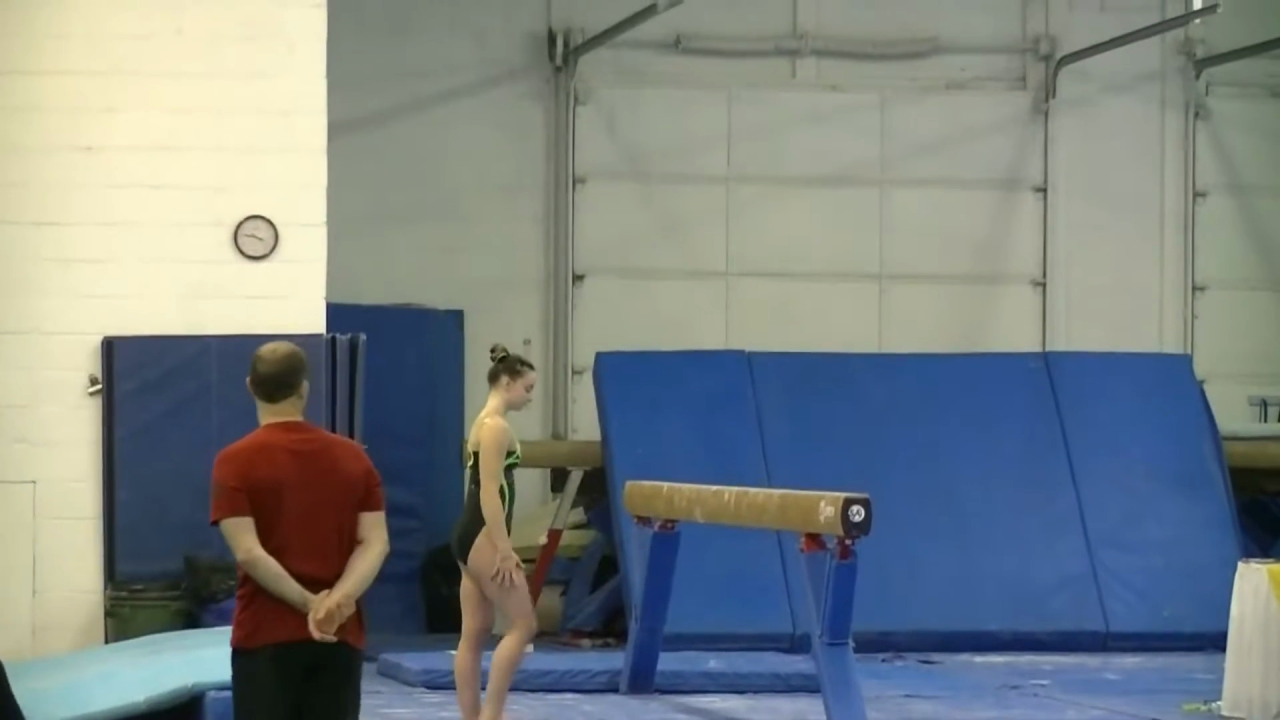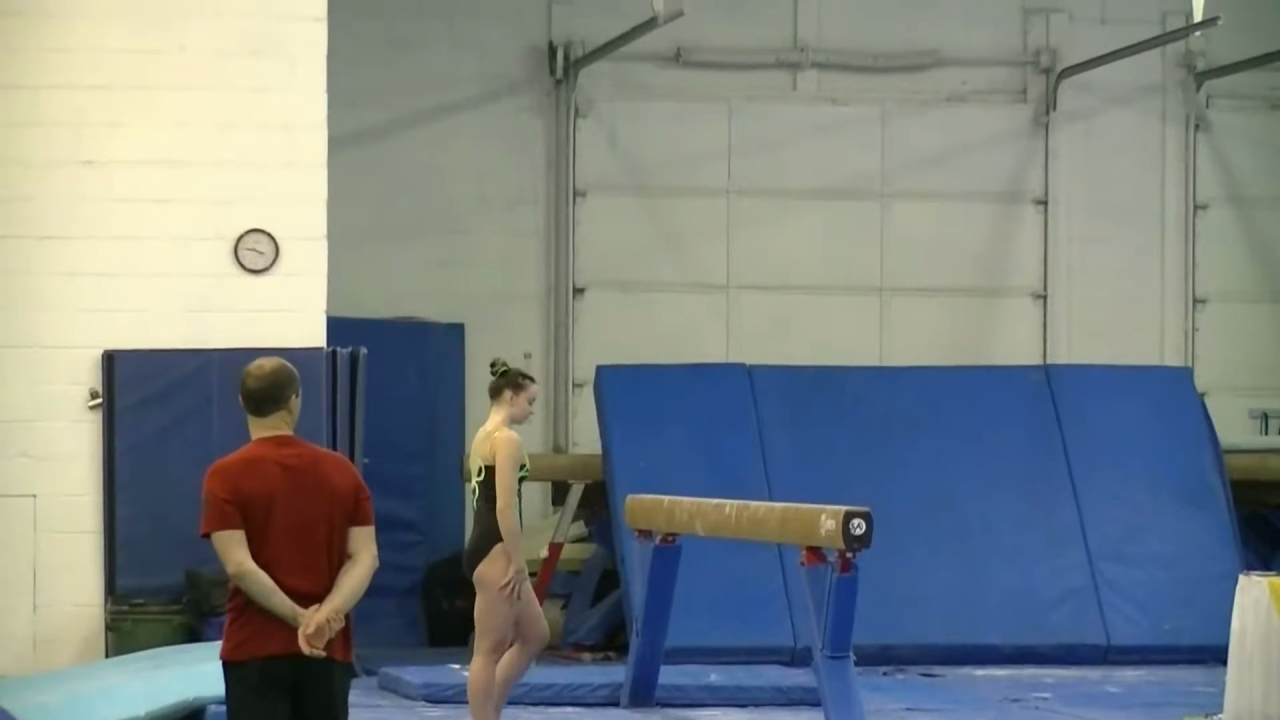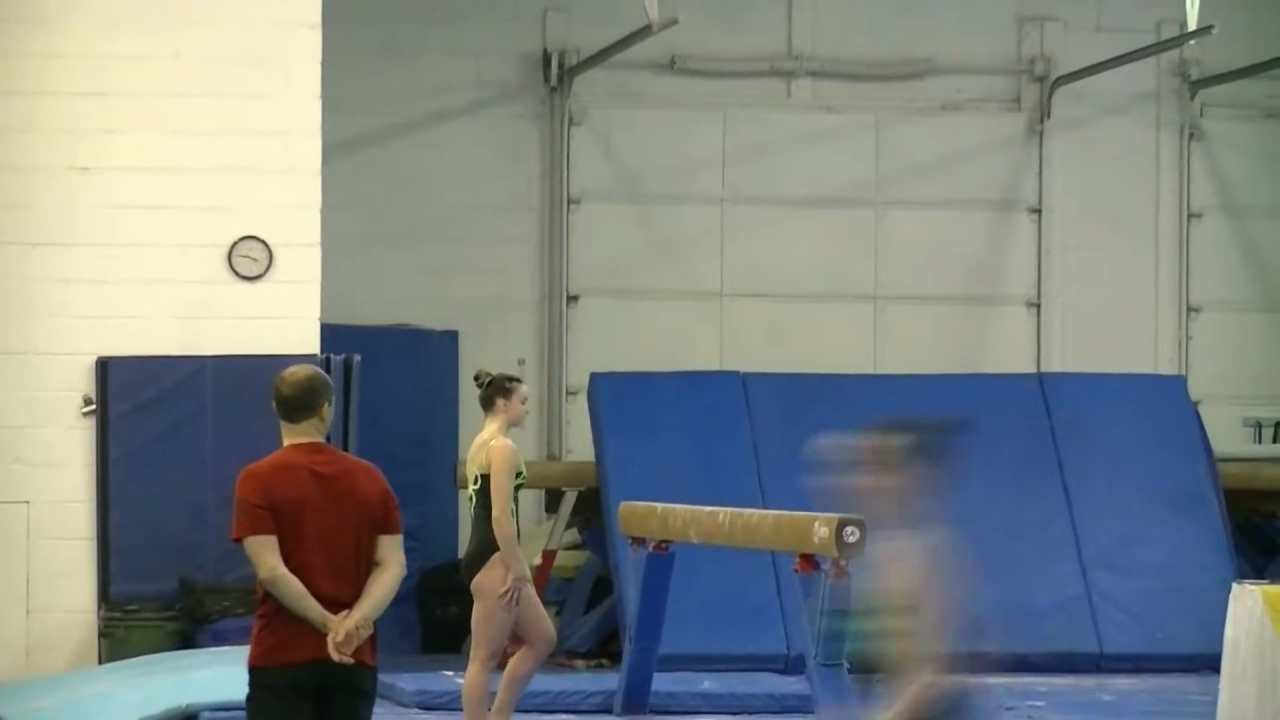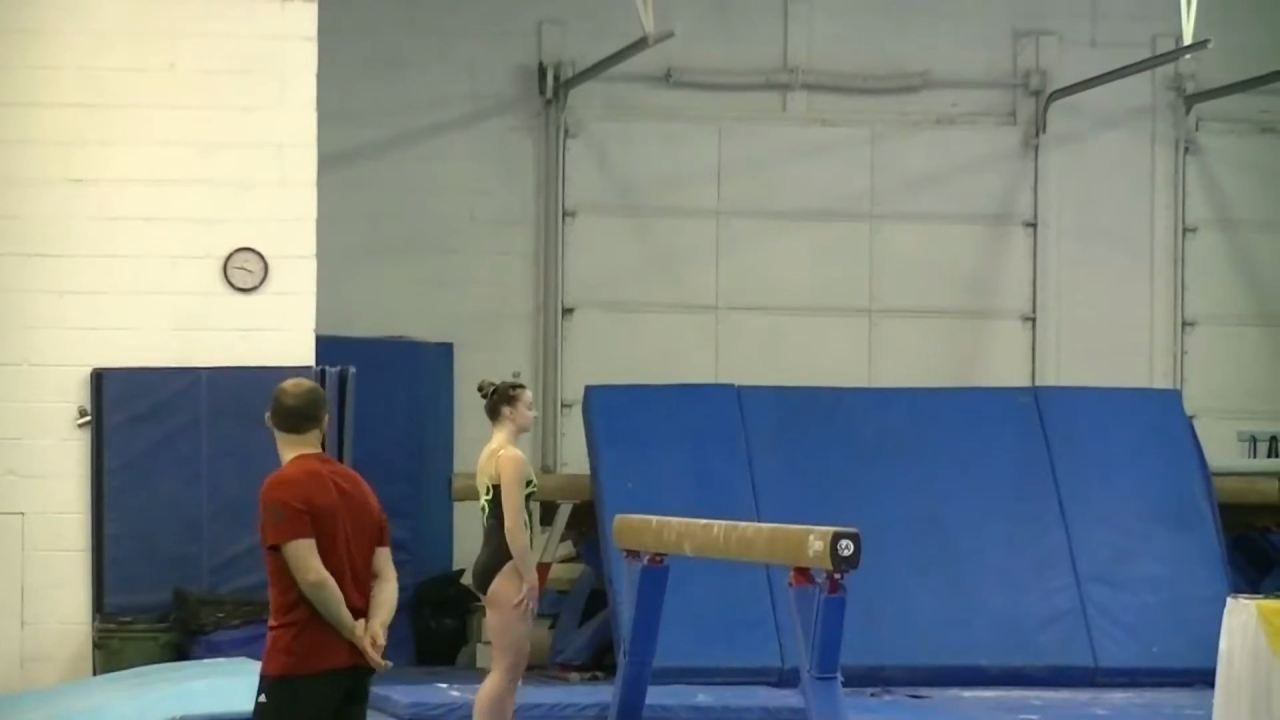
dt=0.5s
person 1, frame 1
left shoulder: (235, 461)
right shoulder: (353, 457)
left elbow: (248, 553)
right elbow: (375, 543)
left wrist: (309, 603)
right wrist: (340, 599)
left hip: (266, 638)
right hip: (340, 636)
person 1, frame 2
left shoulder: (226, 475)
right shoulder: (342, 471)
left elbow: (239, 566)
right elbow: (365, 558)
left wrist: (299, 618)
right wrist: (328, 614)
left hip: (256, 650)
right hip: (329, 649)
person 1, frame 3
left shoulder: (258, 480)
right shoulder: (371, 478)
left elbow: (271, 571)
right elbow: (393, 565)
left wrist: (328, 623)
right wrist: (356, 620)
left hip: (282, 655)
right hip: (353, 657)
person 1, frame 4
left shoulder: (282, 487)
right shoulder: (358, 486)
left elbow: (312, 577)
right elbow: (385, 575)
left wrist: (352, 632)
right wrist: (374, 629)
left hip: (301, 663)
right hip: (353, 662)
person 2, frame 1
left shoulder: (486, 423)
right shoulder: (496, 426)
right elbow: (489, 493)
right wrist: (505, 550)
left hip: (472, 535)
right hip: (483, 536)
left knee: (475, 634)
right knee: (523, 624)
person 2, frame 2
left shoulder: (483, 435)
right shoulder: (507, 439)
right elbow: (505, 507)
right wrist: (517, 562)
left hip: (487, 547)
right hip: (495, 551)
left knee: (535, 635)
right knee: (489, 650)
person 2, frame 3
left shoulder: (480, 444)
right shoulder: (502, 447)
right elbow: (500, 515)
right wrist: (514, 569)
left hip: (487, 555)
right hip: (493, 558)
left knee: (542, 638)
right knee: (485, 656)
person 2, frame 4
left shoulder: (489, 454)
right shoulder: (511, 457)
right elbow: (514, 525)
right wrist: (530, 579)
left hip: (492, 564)
right hip: (505, 569)
left knee: (513, 664)
right knee: (506, 667)
